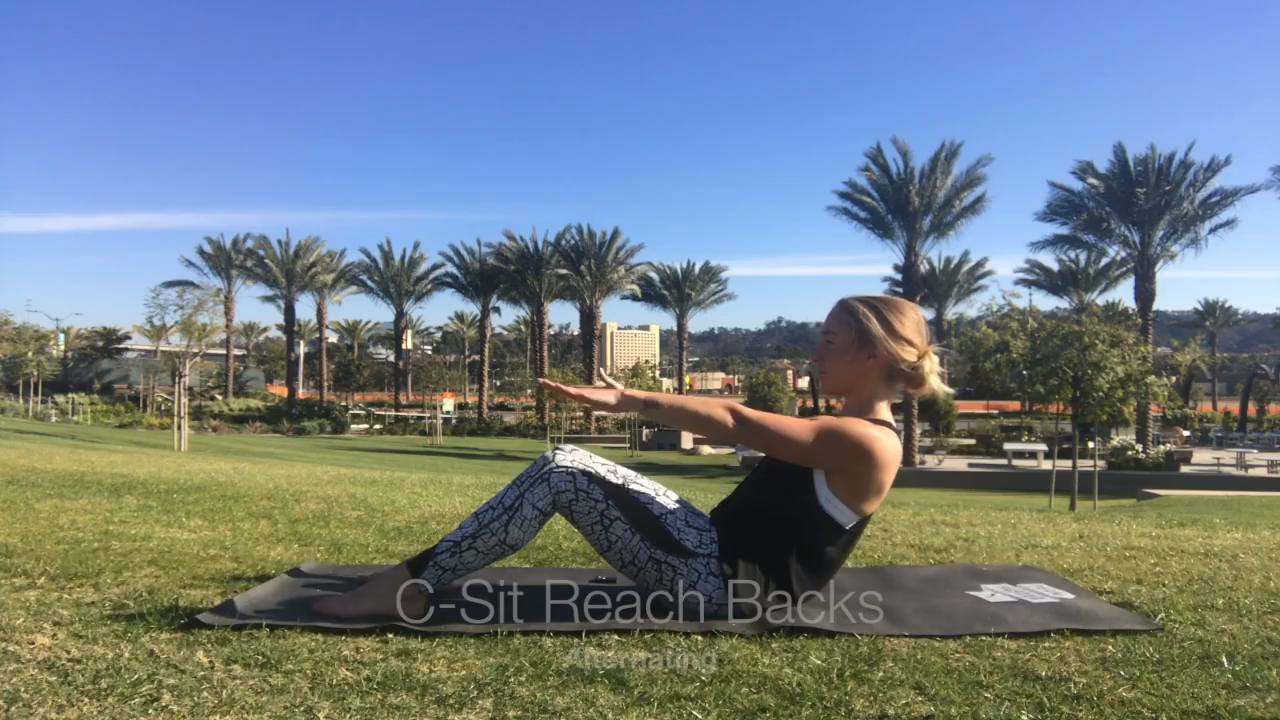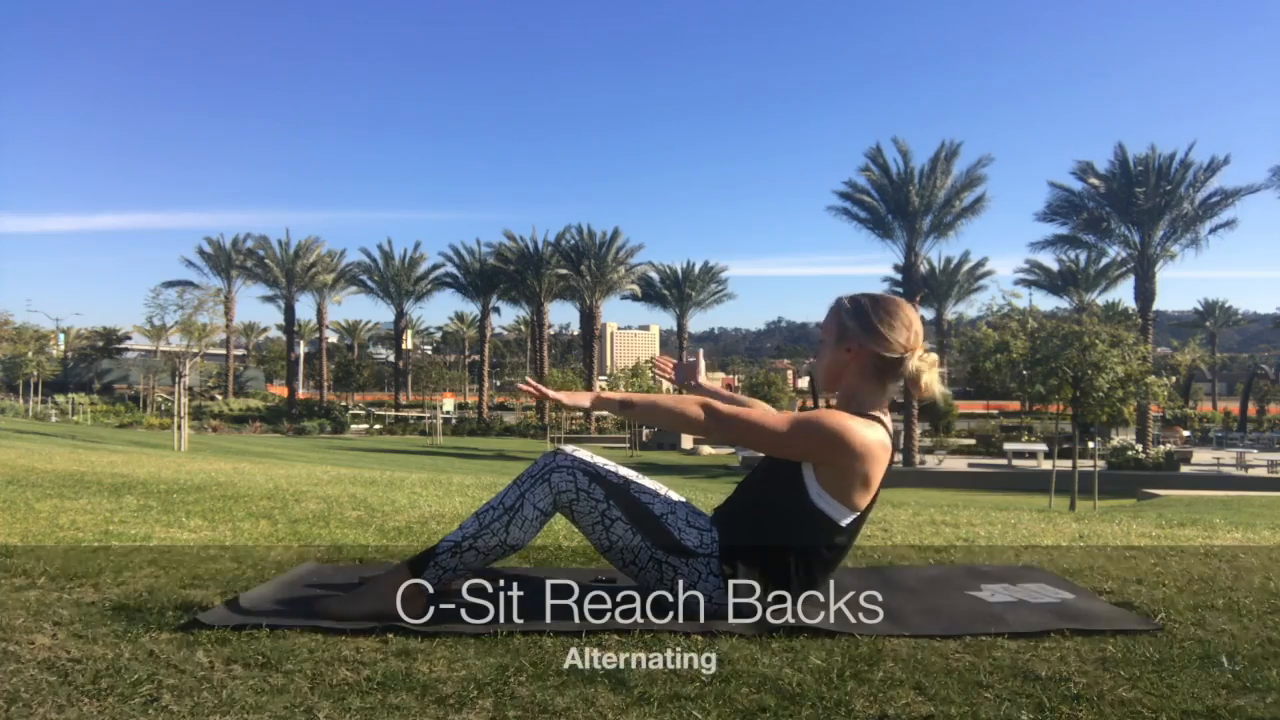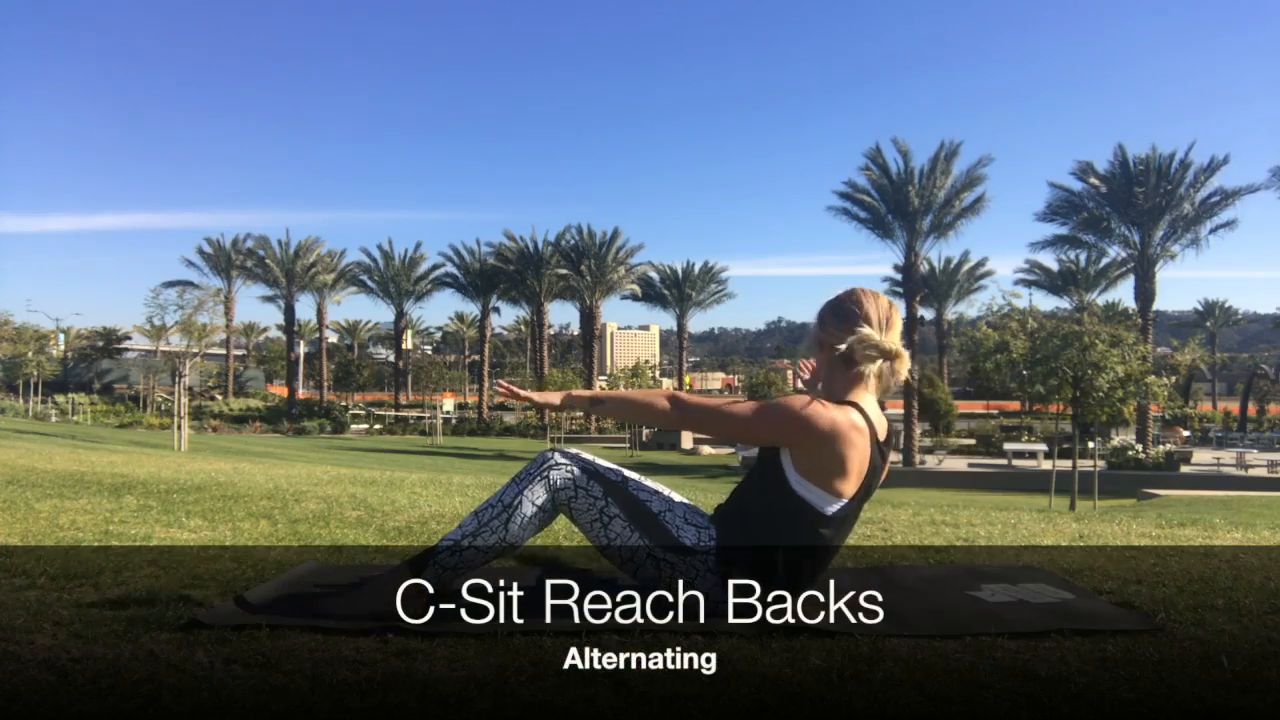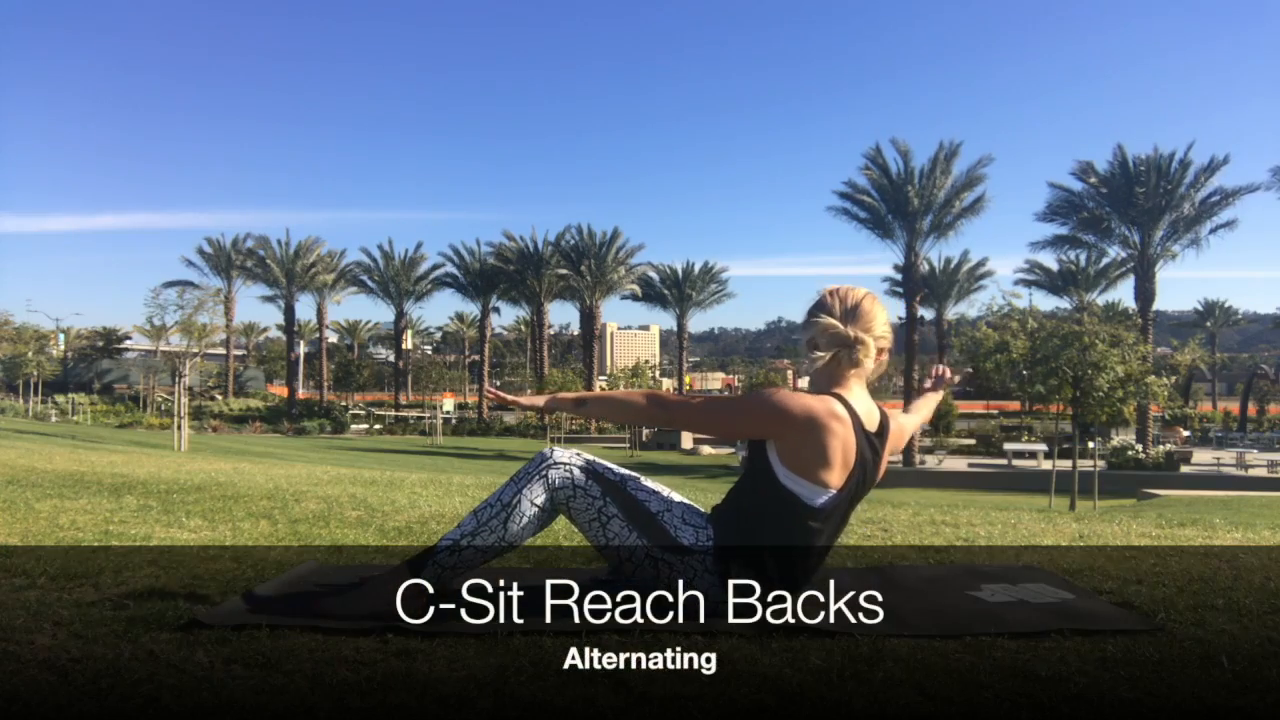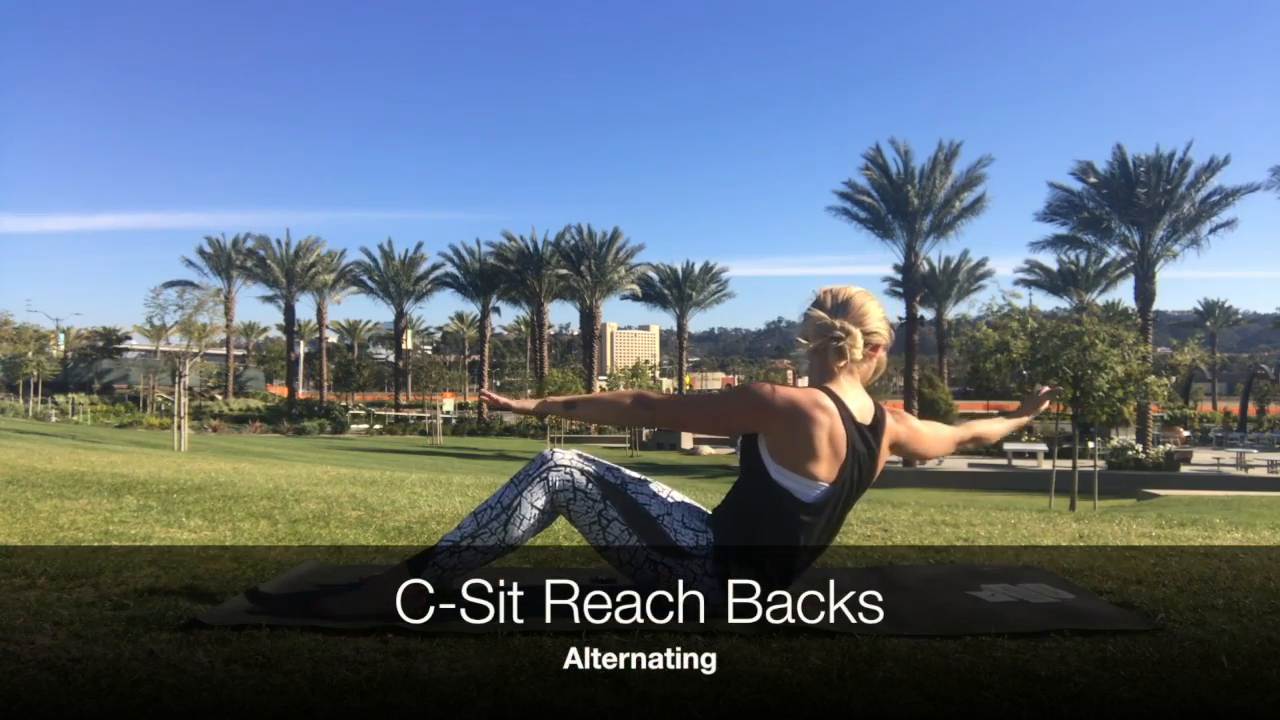
dt=0.2s
person 1, frame 1
left shoulder: (866, 443)
right shoulder: (851, 430)
left elbow: (736, 424)
right elbow: (748, 429)
left wrist: (623, 400)
right wrist: (633, 398)
left hip: (720, 581)
right hip: (719, 551)
left knee: (560, 474)
right knee: (565, 464)
left ankle: (410, 584)
right ankle: (417, 576)
person 1, frame 2
left shoulder: (850, 435)
right shoulder: (859, 426)
left elbow: (714, 421)
right elbow: (756, 413)
left wrist: (598, 399)
right wrist: (699, 384)
left hip: (720, 579)
right hip: (721, 554)
left knee: (562, 475)
right knee: (565, 465)
left ankle: (409, 583)
right ankle: (416, 577)
person 1, frame 3
left shoulder: (820, 421)
right shoulder: (870, 424)
left elbow: (683, 410)
left wrist: (570, 397)
right wrist: (820, 382)
left hip: (720, 575)
right hip: (728, 562)
left knee: (560, 471)
right knee: (564, 469)
left ankle: (412, 581)
right ankle: (420, 575)
person 1, frame 4
left shoulder: (801, 411)
right shoulder: (881, 424)
left elbow: (665, 409)
right elbow: (911, 420)
left wrist: (555, 401)
right wrist: (933, 392)
left hip: (716, 574)
right hip: (735, 566)
left knee: (559, 469)
right knee: (562, 471)
left ankle: (410, 581)
right ankle: (423, 573)
person 1, frame 5
left shoulder: (786, 407)
right shoulder: (884, 424)
left elbow: (653, 409)
right elbow: (962, 434)
left wrist: (546, 405)
right wrist: (1020, 414)
left hip: (711, 573)
right hip: (738, 568)
left knee: (558, 471)
right knee: (564, 472)
left ankle: (407, 583)
right ankle: (422, 574)
